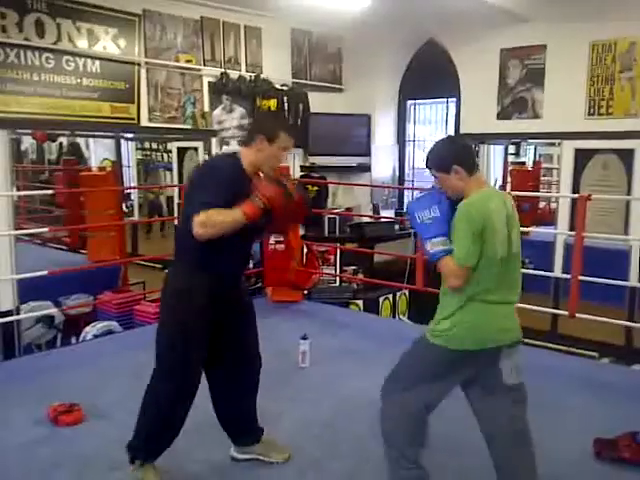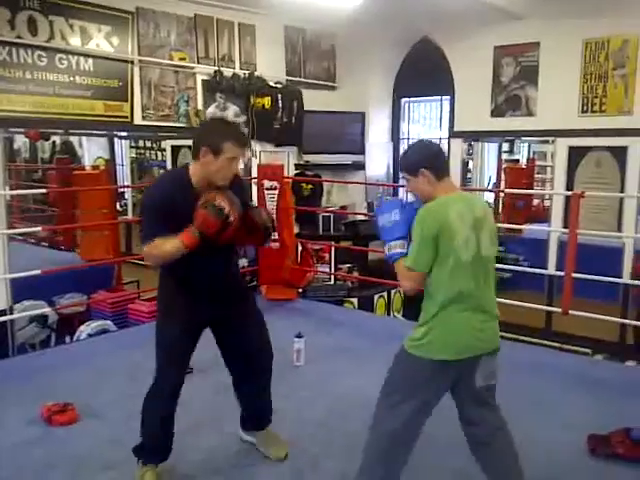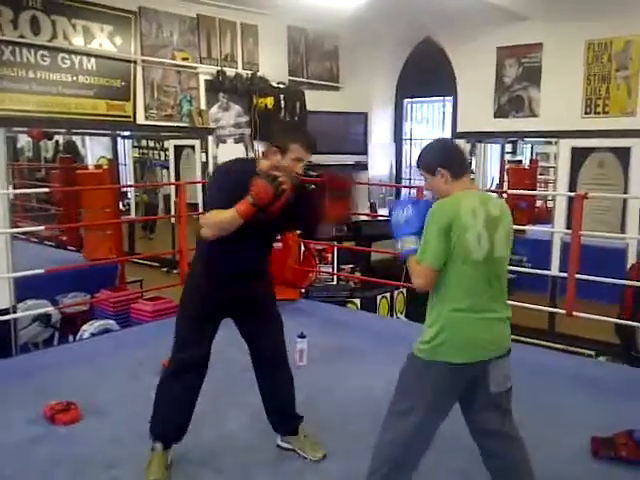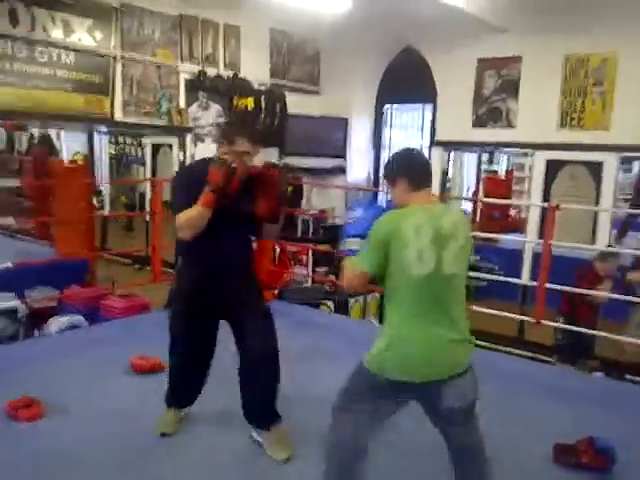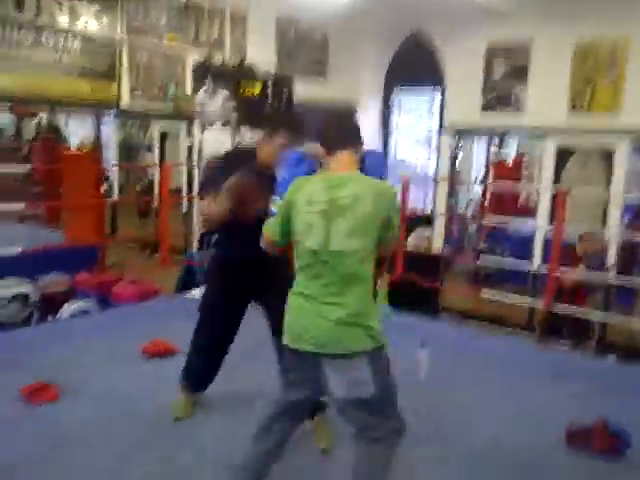
dt=0.4s
person 1, frame 1
left shoulder: (253, 179)
right shoulder: (218, 171)
right elbow: (203, 228)
left wrist: (276, 214)
right wrist: (256, 206)
left hip: (228, 286)
right hip: (191, 286)
left knee: (243, 363)
right knee: (176, 374)
left ankle: (246, 439)
person 1, frame 2
left shoulder: (233, 186)
right shoulder: (163, 192)
right elbow: (152, 254)
left wrist: (256, 229)
right wrist: (197, 232)
left hip: (228, 285)
right hip: (182, 293)
left knee: (256, 354)
right knee: (169, 377)
left ankle: (256, 426)
person 1, frame 3
left shoulder: (292, 190)
right shoulder: (230, 174)
left elbow: (316, 227)
right elbow: (209, 228)
right wrist: (253, 202)
left hip: (253, 283)
right hip: (209, 281)
left knee: (273, 356)
right knee: (187, 360)
left ankle: (289, 430)
right ankle: (162, 444)
person 1, frame 4
left shoulder: (255, 182)
right shoulder: (190, 176)
left elbow: (266, 232)
right elbow: (185, 230)
left wrist: (269, 209)
right wrist: (213, 191)
left hip: (239, 279)
right hip: (195, 279)
left knee: (261, 350)
right knee: (187, 349)
left ankle: (265, 424)
right ankle: (176, 405)
person 1, frame 5
right shoulder: (232, 163)
right elbow: (210, 214)
right wrist: (226, 203)
left hip: (273, 267)
right hip: (230, 265)
right knee: (211, 332)
left ankle: (315, 411)
right ankle: (191, 390)
person 2, frame 1
left shoulder: (469, 209)
right shoulder: (503, 201)
left elbow: (455, 278)
left wrist: (433, 237)
right wrist: (446, 223)
left hip: (459, 332)
right hip: (502, 331)
left knee: (397, 396)
right knee: (508, 421)
person 2, frame 2
left shoulder: (430, 213)
right shoulder: (480, 206)
left elbow: (410, 283)
left wrist: (395, 241)
left hip: (438, 341)
right hip: (482, 336)
left knee: (392, 421)
right knee: (485, 422)
person 2, frame 3
left shoulder: (443, 210)
right shoulder: (500, 209)
left elbow: (422, 280)
left wrist: (408, 238)
left hip: (447, 341)
right hip: (493, 340)
left knee: (402, 427)
right knee: (499, 429)
person 2, frame 4
left shoulder: (390, 223)
right shoulder: (461, 222)
left elbow: (350, 282)
left hip: (399, 356)
right hip: (450, 355)
left knee: (347, 420)
right knee: (464, 438)
person 2, frame 5
left shoulder: (300, 189)
right shoulder: (381, 193)
left elbow: (269, 242)
left hip: (300, 327)
right hip: (350, 332)
left knee: (286, 411)
right knee: (381, 428)
